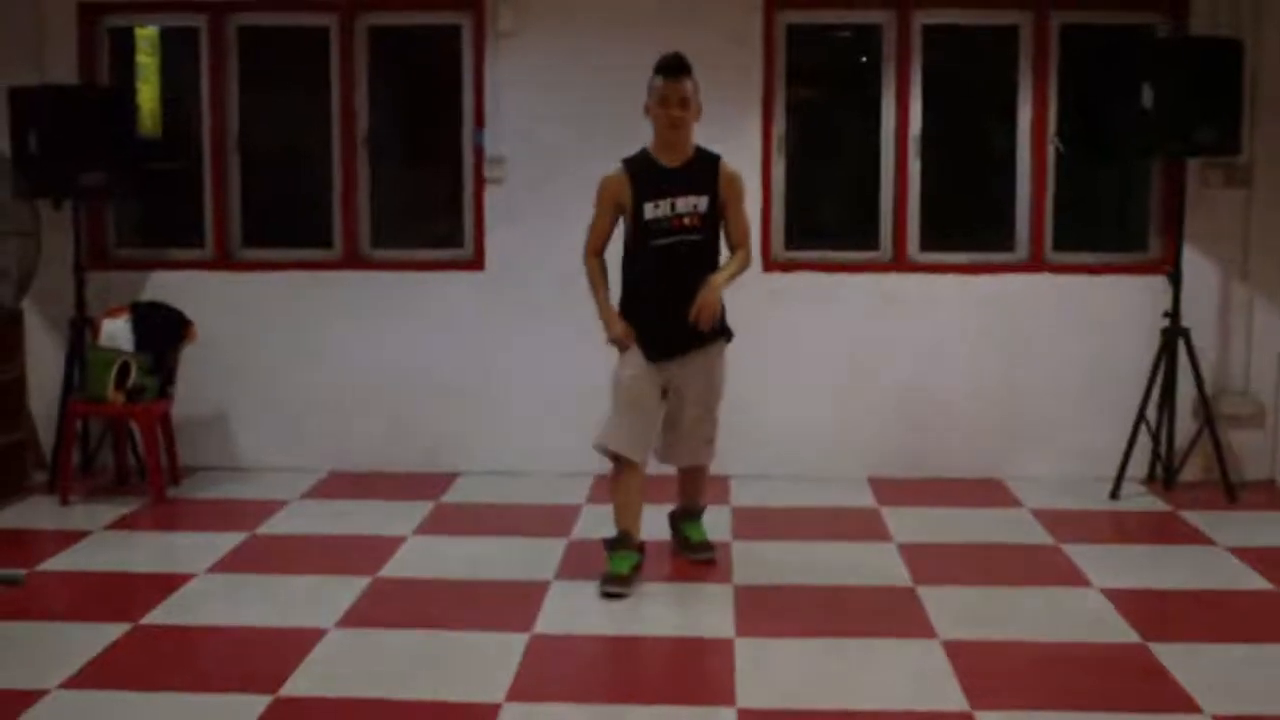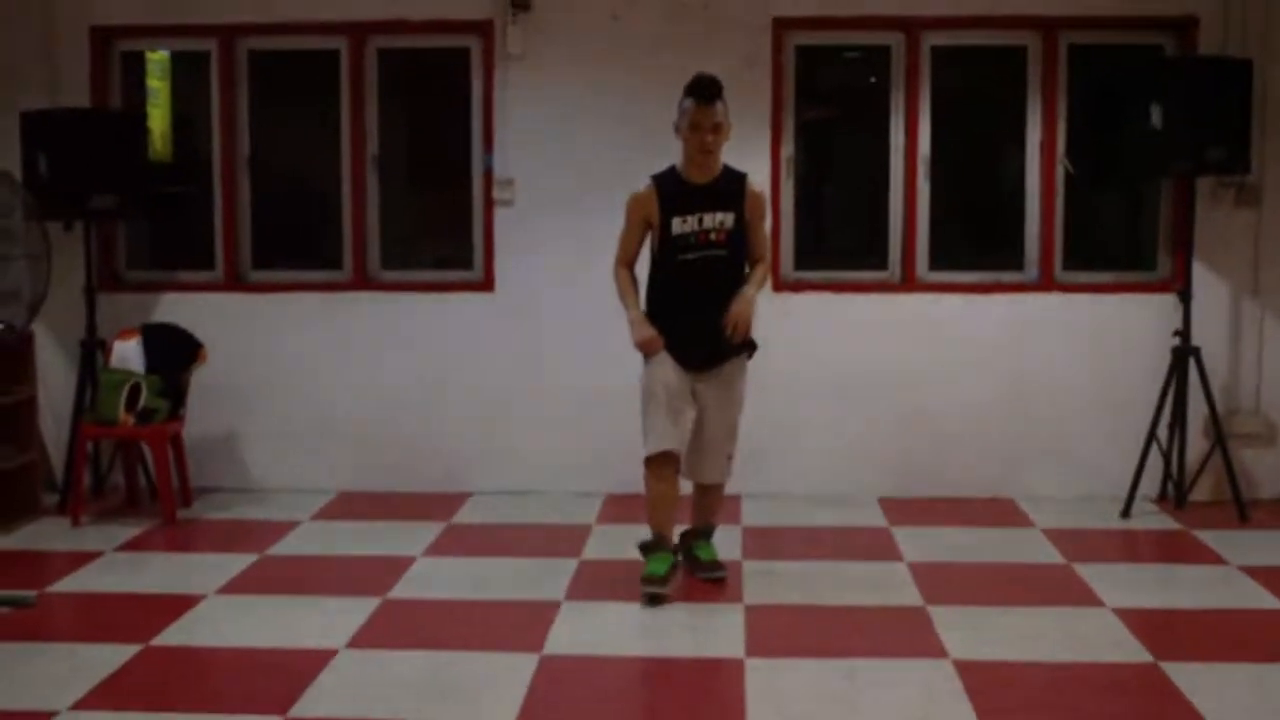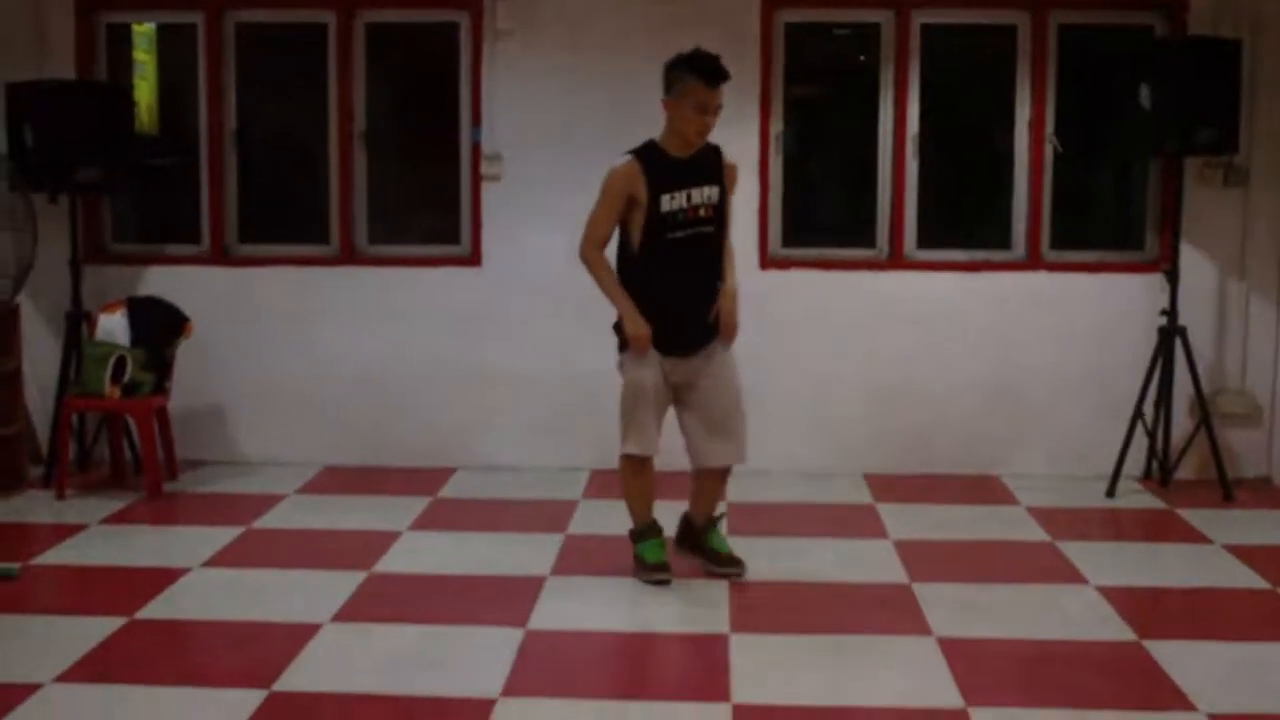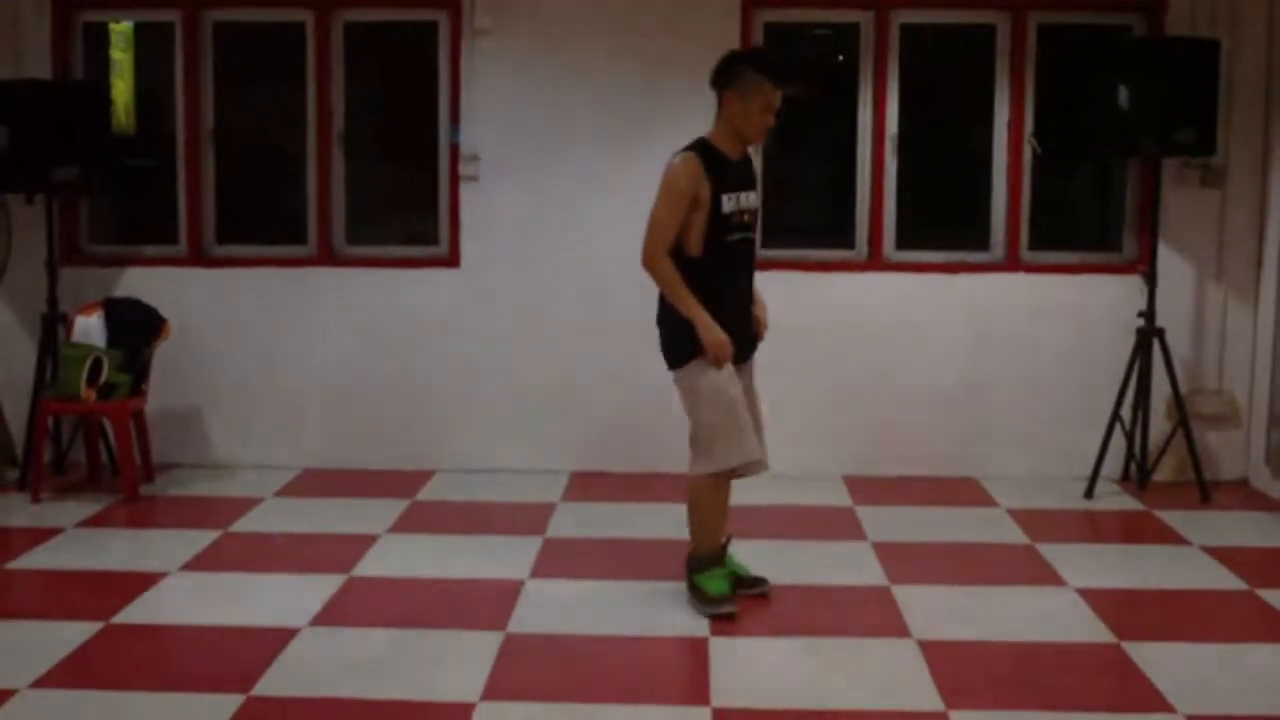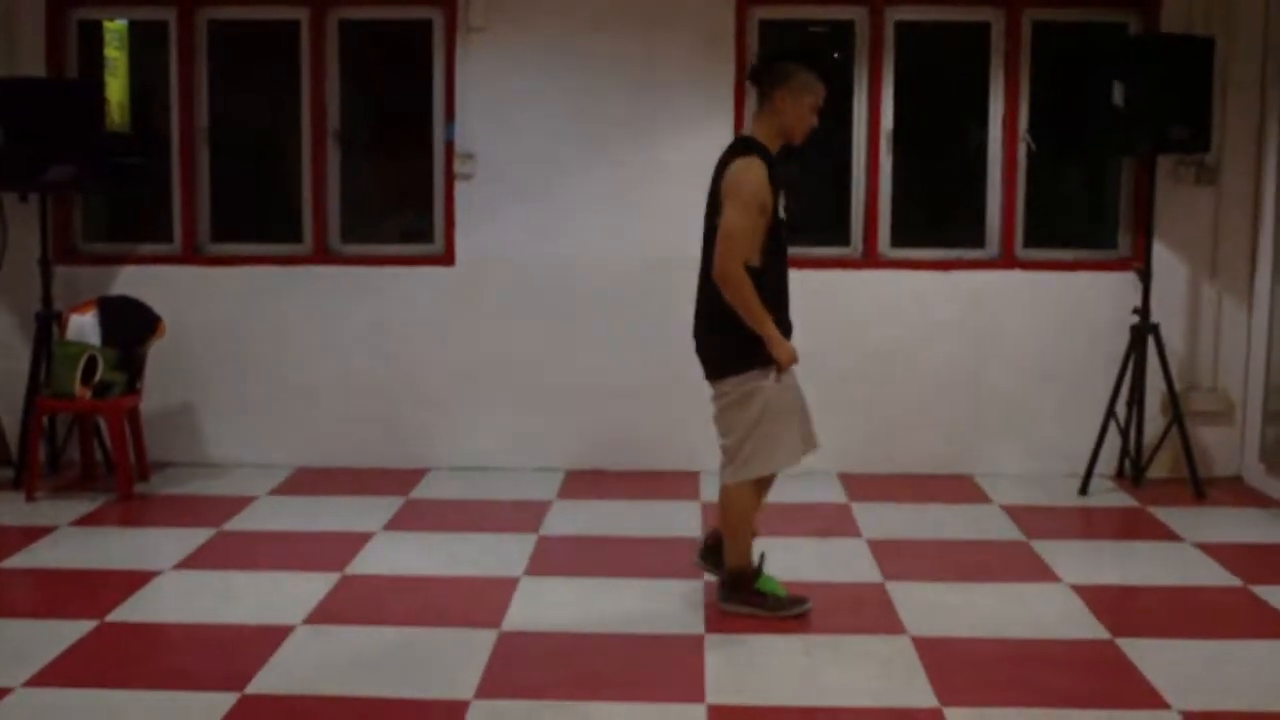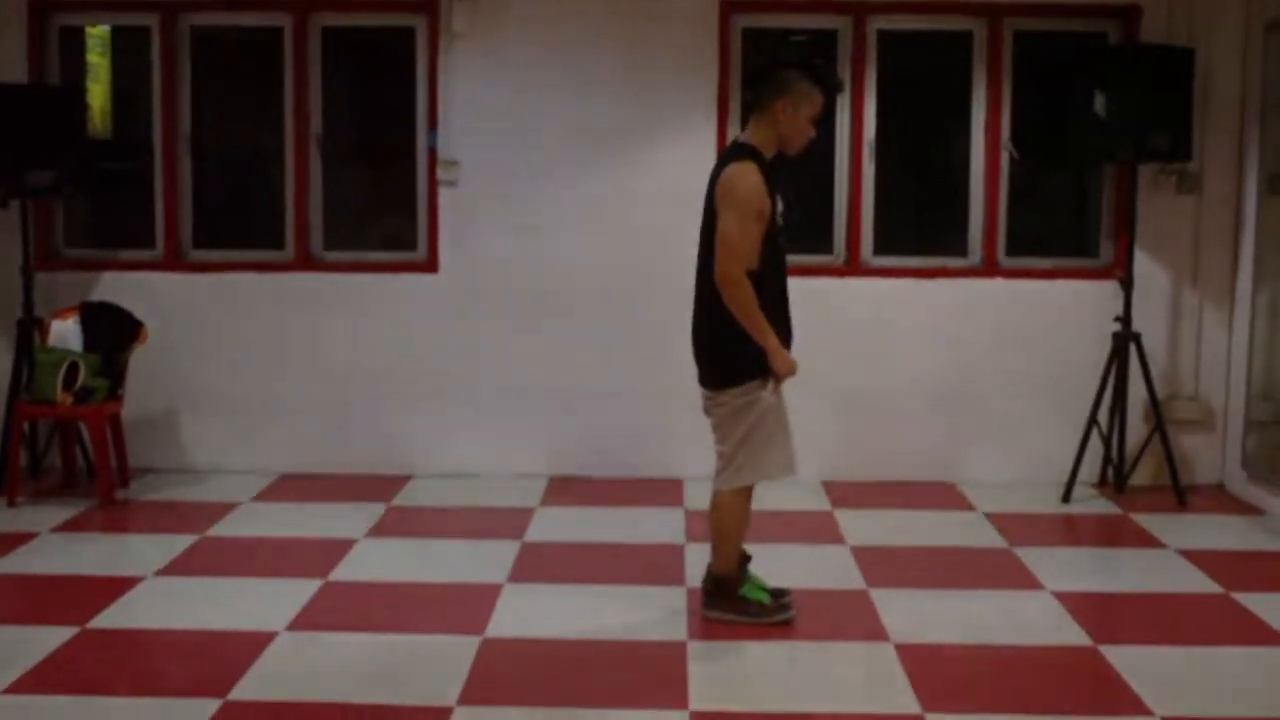
dt=0.7s
person 1, frame 1
left shoulder: (721, 175)
right shoulder: (621, 180)
left elbow: (742, 249)
right elbow: (593, 252)
left wrist: (718, 281)
right wrist: (608, 315)
left hip: (700, 332)
right hip: (641, 332)
left knee: (695, 440)
right knee: (627, 441)
left ankle: (688, 520)
right ankle: (626, 548)
person 1, frame 2
left shoulder: (747, 195)
right shoulder: (649, 196)
left elbow: (760, 260)
right elbow: (624, 264)
left wrist: (749, 294)
right wrist: (636, 318)
left hip: (724, 346)
right hip: (668, 344)
left knee: (714, 452)
right knee: (662, 449)
left ankle: (700, 539)
right ankle: (660, 549)
person 1, frame 3
left shoulder: (722, 168)
right shoulder: (631, 172)
right elbow: (591, 248)
left wrist: (729, 289)
right wrist: (627, 312)
left hip: (706, 331)
right hip: (649, 332)
left knee: (724, 438)
right knee: (639, 442)
left ankle: (700, 527)
right ankle: (646, 537)
person 1, frame 4
left shoulder: (747, 168)
right shoulder: (688, 169)
right elbow: (655, 255)
left wrist: (755, 302)
right wrist: (703, 323)
left hip: (735, 333)
right hip: (696, 337)
left knee: (727, 453)
right knee: (717, 450)
left ankle: (708, 558)
right ankle: (708, 566)
person 1, frame 5
left shoulder: (754, 161)
right shoulder: (749, 170)
right elbow: (726, 269)
left wrist: (770, 333)
right wrist: (774, 336)
left hip: (748, 339)
right hip: (738, 341)
left knee: (764, 453)
right knee: (748, 461)
left ankle: (722, 544)
right ankle: (739, 581)
person 1, frame 6
left shoulder: (748, 168)
right shoulder: (744, 176)
right elbow: (729, 276)
left wrist: (768, 346)
right wrist: (774, 347)
left hip: (744, 348)
right hip: (737, 351)
left knee: (744, 469)
right knee: (736, 473)
left ankle: (731, 572)
right ankle: (723, 590)
